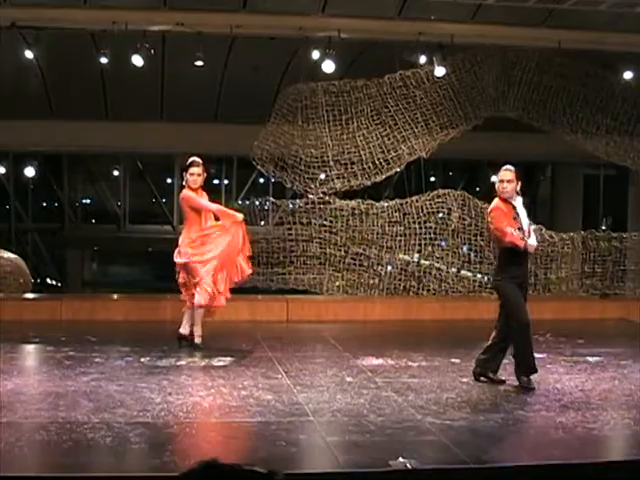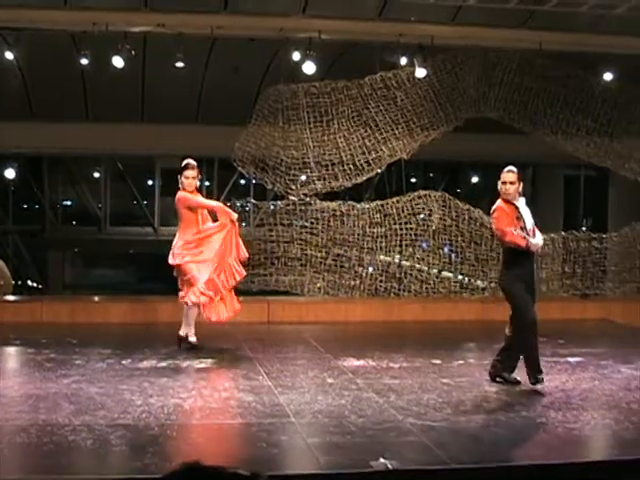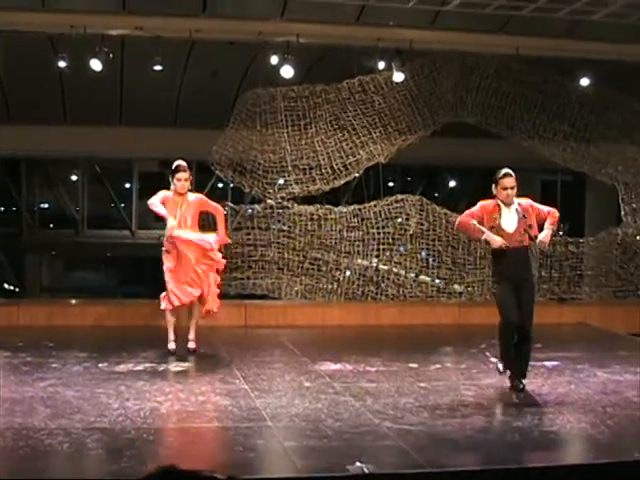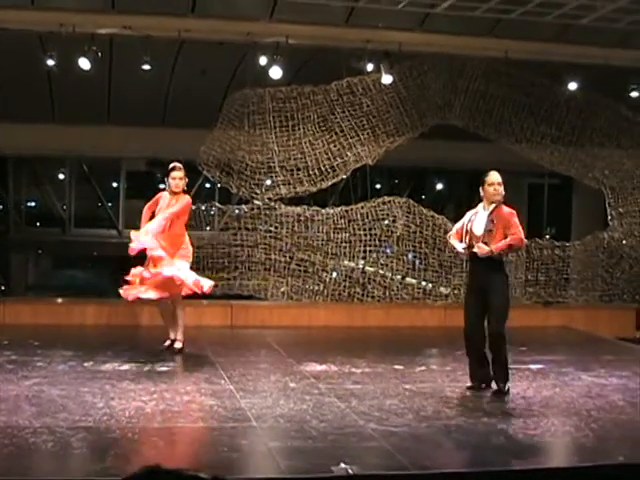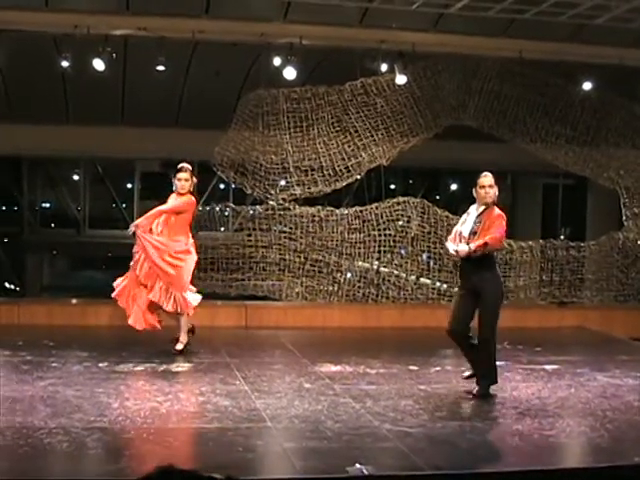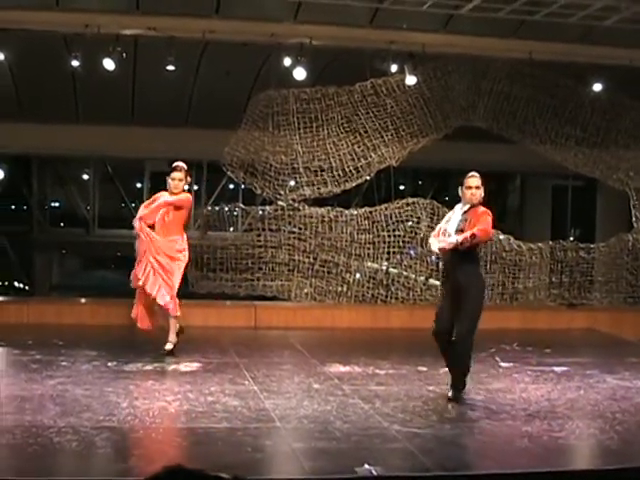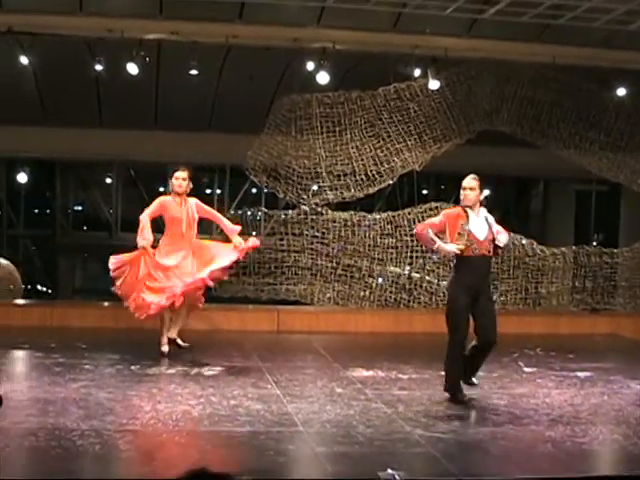
dt=0.5s
person 1, frame 1
left shoulder: (518, 205)
right shoulder: (497, 207)
left elbow: (528, 230)
right elbow: (504, 234)
left wrist: (532, 240)
right wrist: (525, 244)
left hip: (520, 274)
right hip: (506, 276)
left knee: (507, 325)
right knee: (521, 321)
left ankle: (485, 368)
right ankle: (524, 372)
person 1, frame 2
left shoulder: (522, 206)
right shoulder: (500, 208)
left elbow: (533, 232)
right elbow: (506, 235)
left wrist: (538, 240)
right wrist: (529, 243)
left hip: (527, 274)
right hip: (512, 276)
left knee: (519, 325)
right knee: (528, 321)
left ankle: (500, 368)
right ankle: (534, 372)
person 1, frame 3
left shoulder: (526, 205)
right shoulder: (486, 208)
left elbow: (551, 213)
right elbow: (462, 222)
left wrist: (547, 231)
right wrist: (487, 236)
left hip: (525, 274)
right hip: (503, 275)
left knee: (525, 326)
right knee: (510, 320)
left ankle: (518, 375)
right ankle: (506, 360)
person 1, frame 4
left shoulder: (507, 214)
right shoulder: (472, 214)
left elbow: (519, 240)
right elbow: (453, 233)
left wrist: (491, 250)
right wrist: (458, 245)
left hip: (496, 278)
right hip: (474, 277)
left knee: (496, 330)
right knee: (471, 330)
left ankle: (501, 380)
right ankle: (480, 377)
person 1, frame 5
left shoulder: (496, 216)
right shoulder: (468, 215)
left elbow: (496, 241)
right elbow: (452, 238)
left wrist: (470, 248)
right wrist: (454, 247)
left hip: (487, 279)
right hip: (467, 280)
left knee: (486, 333)
right knee: (455, 329)
left ankle: (486, 382)
right ankle: (481, 367)
person 1, frame 6
left shoulder: (482, 214)
right shoulder: (452, 214)
left elbow: (484, 233)
right elbow: (436, 234)
left wrist: (455, 240)
right wrist: (435, 244)
left hip: (471, 279)
right hip: (450, 280)
left knee: (464, 334)
right knee: (440, 330)
left ankle: (457, 386)
right ankle: (456, 368)
person 1, frame 7
left shoulder: (487, 218)
right shoulder: (452, 215)
left elbow: (502, 233)
right elbow: (422, 229)
left wrist: (502, 238)
right wrist: (441, 246)
left hip: (483, 285)
right hip: (461, 283)
left knee: (489, 337)
right knee: (458, 337)
left ankle: (466, 369)
right ankle: (454, 388)
person 2, frame 1
left shoulder: (202, 194)
right shoulder: (186, 195)
left elbow: (209, 218)
right elbow: (211, 208)
left wrist: (230, 221)
right wrist: (234, 215)
left hip: (204, 246)
right hip: (191, 246)
left knee: (196, 291)
right knee: (204, 287)
left ankle: (184, 330)
right ankle: (196, 331)
person 2, frame 2
left shoulder: (197, 197)
right shoulder: (181, 197)
left elbow: (205, 223)
right elbow: (210, 204)
left wrist: (226, 222)
right wrist: (230, 214)
left hip: (200, 249)
right hip: (185, 249)
left knee: (192, 291)
right knee: (197, 288)
left ankle: (183, 333)
right ankle: (190, 333)
person 2, frame 3
left shoulder: (197, 199)
right shoulder: (166, 196)
left elbow: (219, 211)
right elbow: (152, 202)
left wrist: (221, 234)
right wrist: (168, 217)
left hip: (195, 252)
right hip: (174, 251)
left knee: (197, 294)
right knee: (174, 293)
left ankle: (192, 337)
right ankle: (170, 337)
person 2, frame 4
left shoulder: (186, 200)
right shoulder: (162, 196)
left elbow: (168, 214)
right elbow: (148, 209)
left wrist: (148, 230)
right wrist: (144, 231)
left hip: (179, 250)
right hip: (160, 249)
left knee: (175, 293)
right knee: (161, 293)
left ankle: (179, 339)
right ankle: (172, 335)
person 2, frame 5
left shoulder: (189, 201)
right shoulder: (173, 197)
left elbow: (162, 210)
right elbow: (162, 215)
left wrist: (139, 222)
right wrist: (152, 229)
left hip: (181, 251)
right hip: (164, 250)
left knee: (177, 293)
right knee: (160, 292)
left ankle: (183, 338)
right ankle: (185, 327)
person 2, frame 6
left shoulder: (186, 199)
right shoulder: (161, 196)
left elbow: (170, 201)
right elbow: (145, 206)
left wrist: (144, 216)
right wrist: (139, 224)
left hip: (175, 251)
right hip: (156, 249)
left knee: (167, 293)
right knee: (150, 290)
left ankle: (172, 339)
right ankle: (175, 326)
person 2, frame 7
left shoulder: (194, 203)
right shoulder: (164, 201)
left elbow: (215, 215)
right elbow: (146, 215)
left wrist: (233, 233)
right wrist: (146, 234)
left hip: (189, 253)
right hip: (169, 252)
left knee: (192, 296)
right knee: (169, 297)
left ankle: (173, 333)
right ankle: (164, 340)
